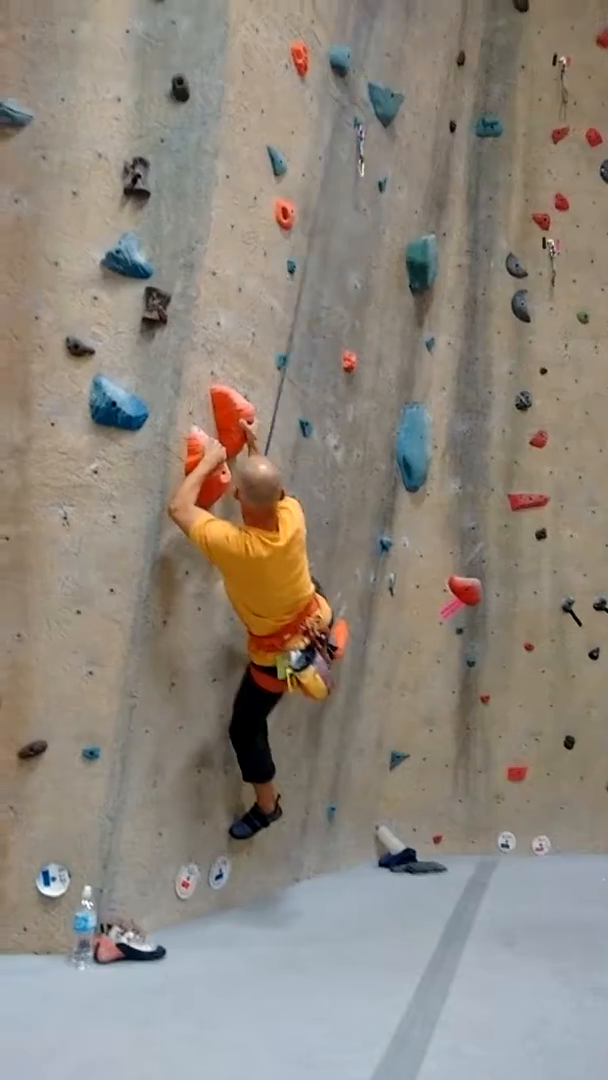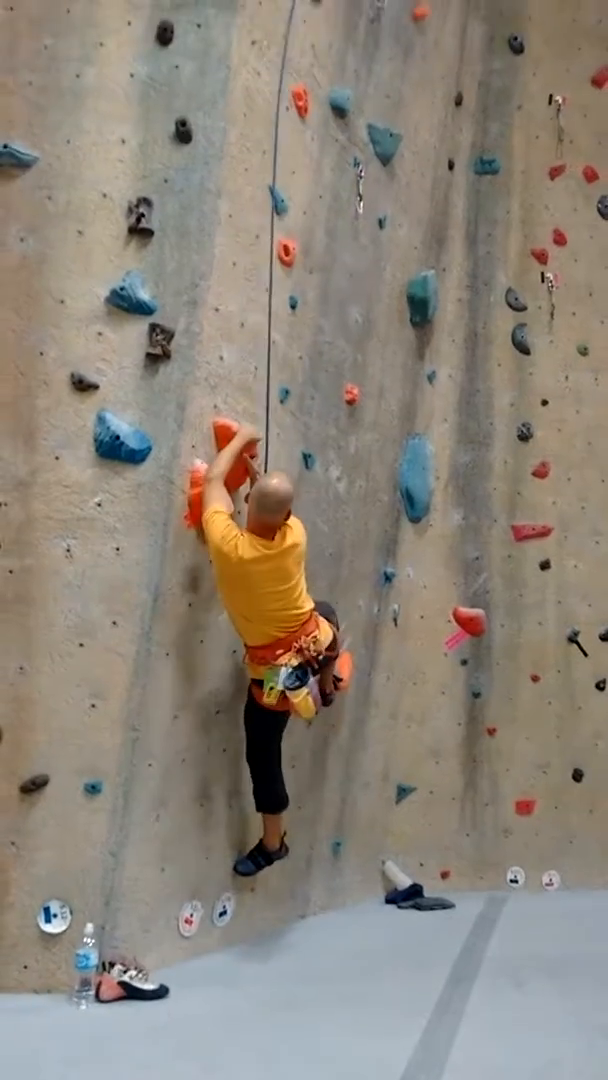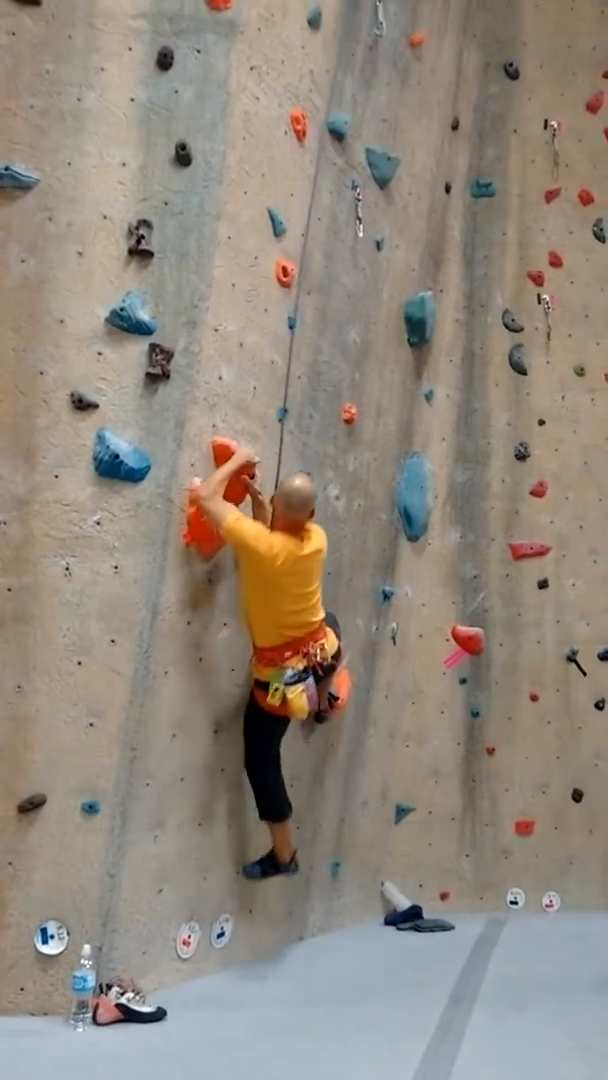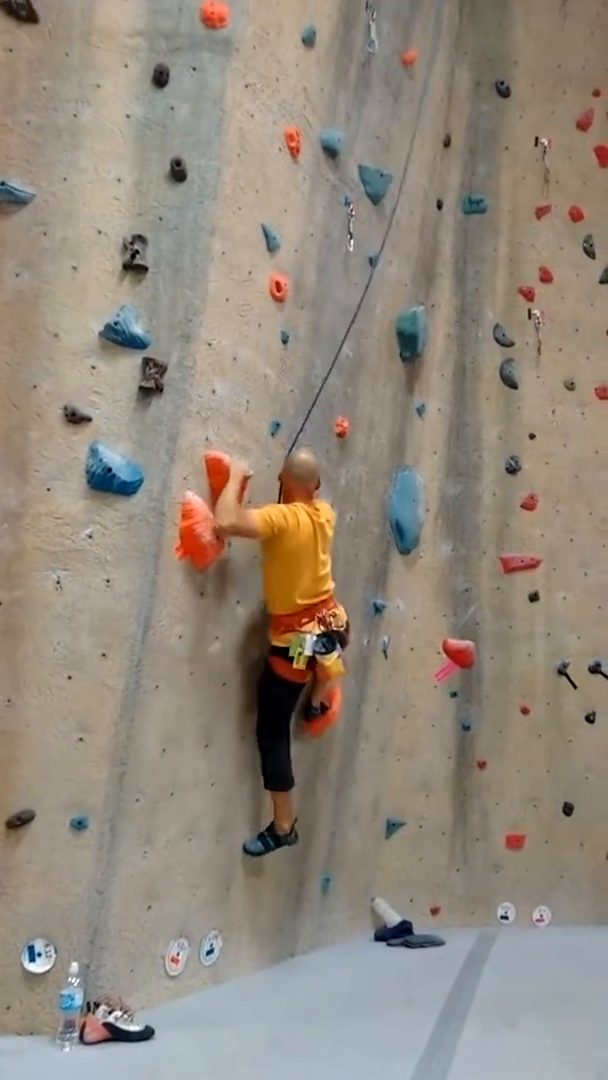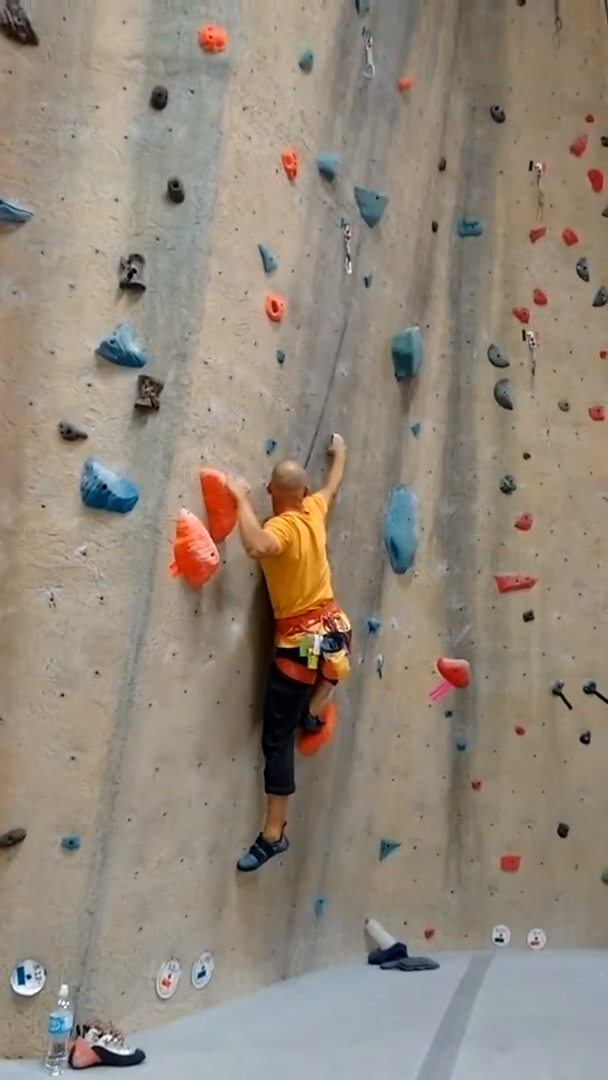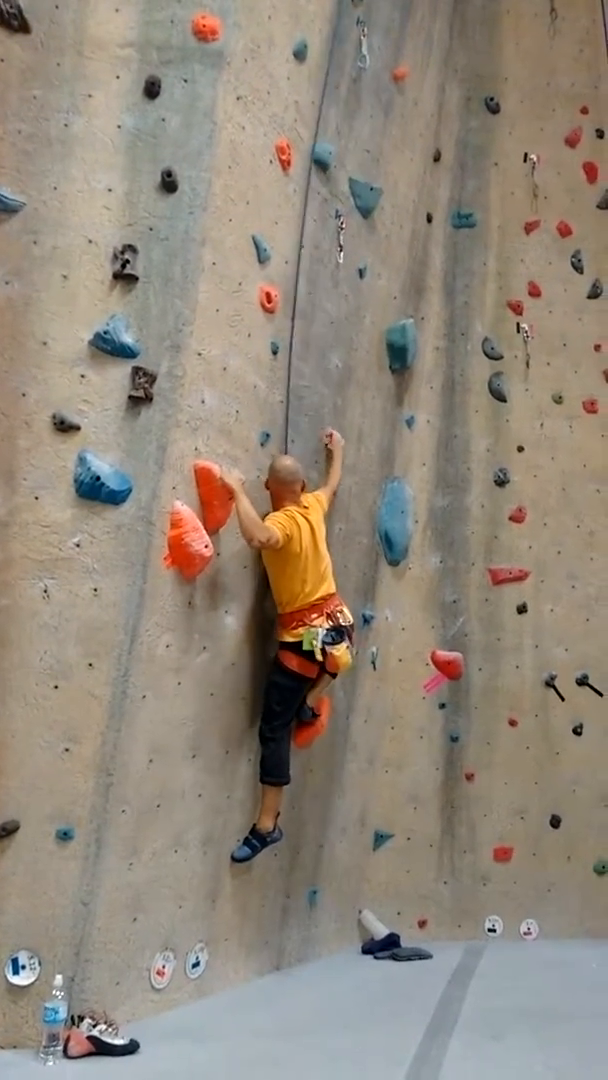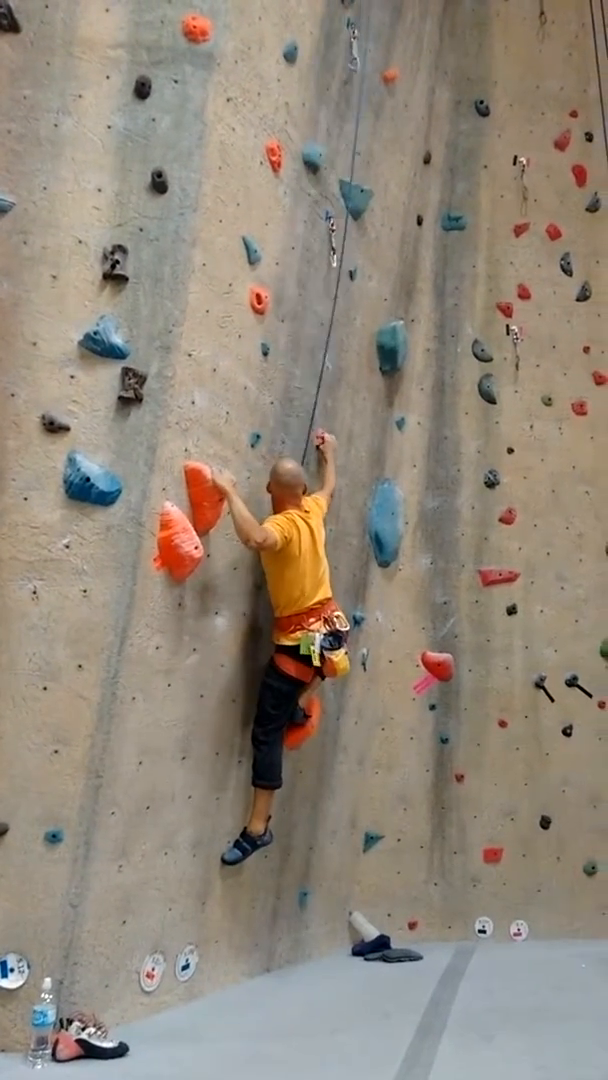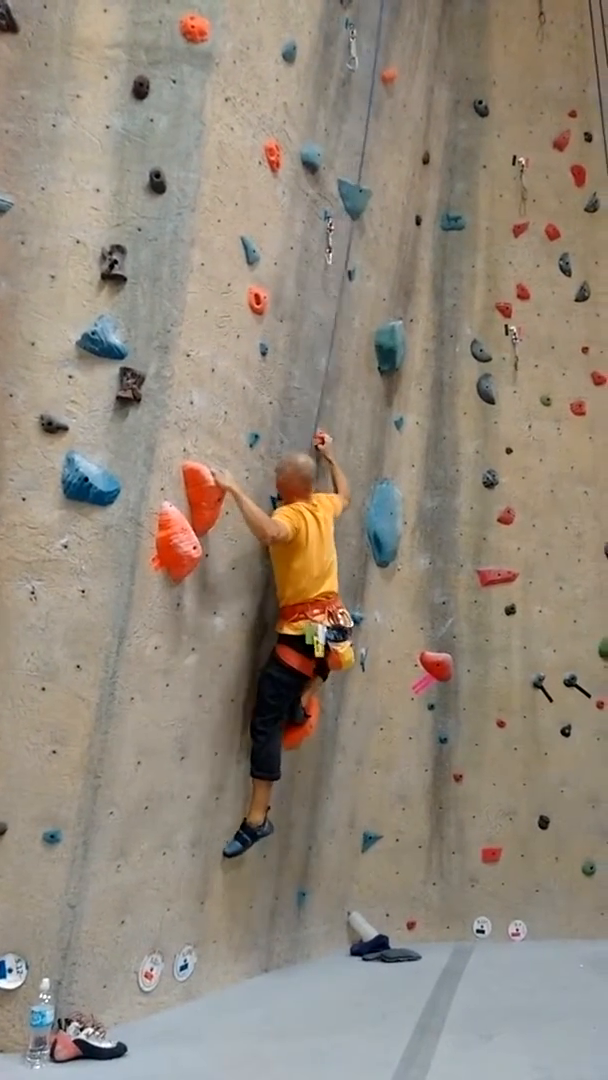
dt=0.4s
person 1, frame 1
left shoulder: (231, 545)
right shoulder: (293, 517)
left elbow: (179, 508)
right elbow: (274, 493)
left wrist: (208, 461)
right wrist: (256, 448)
left hip: (275, 653)
right hip: (314, 622)
left knee: (245, 729)
left ankle: (267, 807)
right ankle: (326, 646)
person 1, frame 2
left shoulder: (226, 546)
right shoulder: (294, 535)
left elbow: (214, 477)
left wrist: (242, 438)
right wrist: (259, 478)
left hip: (274, 667)
right hip: (316, 641)
left knee: (263, 756)
left ankle: (272, 844)
right ankle: (326, 686)
person 1, frame 3
left shoulder: (256, 542)
right shoulder: (316, 540)
left elbow: (205, 495)
left wrist: (238, 461)
right wrist: (261, 503)
left hip: (279, 669)
right hip: (322, 650)
left knee: (261, 761)
left ankle: (282, 854)
right ankle: (322, 700)
person 1, frame 4
left shoulder: (280, 518)
right shoulder: (325, 513)
left elbow: (226, 522)
left wrist: (236, 477)
left hip: (294, 638)
right hip: (331, 623)
left knee: (272, 733)
left ankle: (282, 826)
right ankle: (319, 700)
person 1, frame 5
left shoulder: (280, 527)
right shoulder: (314, 511)
left elbow: (256, 547)
right elbow: (334, 483)
left wrist: (241, 499)
right wrist: (339, 452)
left hip: (299, 641)
right hip: (332, 627)
left knee: (277, 737)
left ankle: (273, 833)
right ankle: (314, 711)
person 1, frame 6
left shoulder: (281, 522)
right shoulder: (314, 506)
left elbow: (257, 538)
right elbow: (333, 483)
left wrist: (237, 490)
right wrist: (337, 449)
left hip: (303, 633)
right hip: (335, 620)
left knee: (274, 728)
left ankle: (267, 825)
right ankle: (311, 703)
person 1, frame 7
left shoulder: (282, 526)
right shoulder: (313, 510)
left elbow: (254, 539)
right elbow: (329, 486)
left wrist: (230, 492)
right wrist: (328, 453)
left hip: (299, 636)
right hip: (330, 626)
left knee: (267, 731)
left ankle: (258, 828)
right ankle: (302, 705)
person 1, frame 8
left shoulder: (291, 516)
right shoulder: (323, 506)
left elbow: (268, 532)
right elbow: (345, 494)
left wrist: (235, 490)
right wrist: (330, 458)
left hip: (302, 628)
right hip: (334, 620)
left knee: (266, 720)
left ankle: (257, 819)
right ankle: (302, 703)
